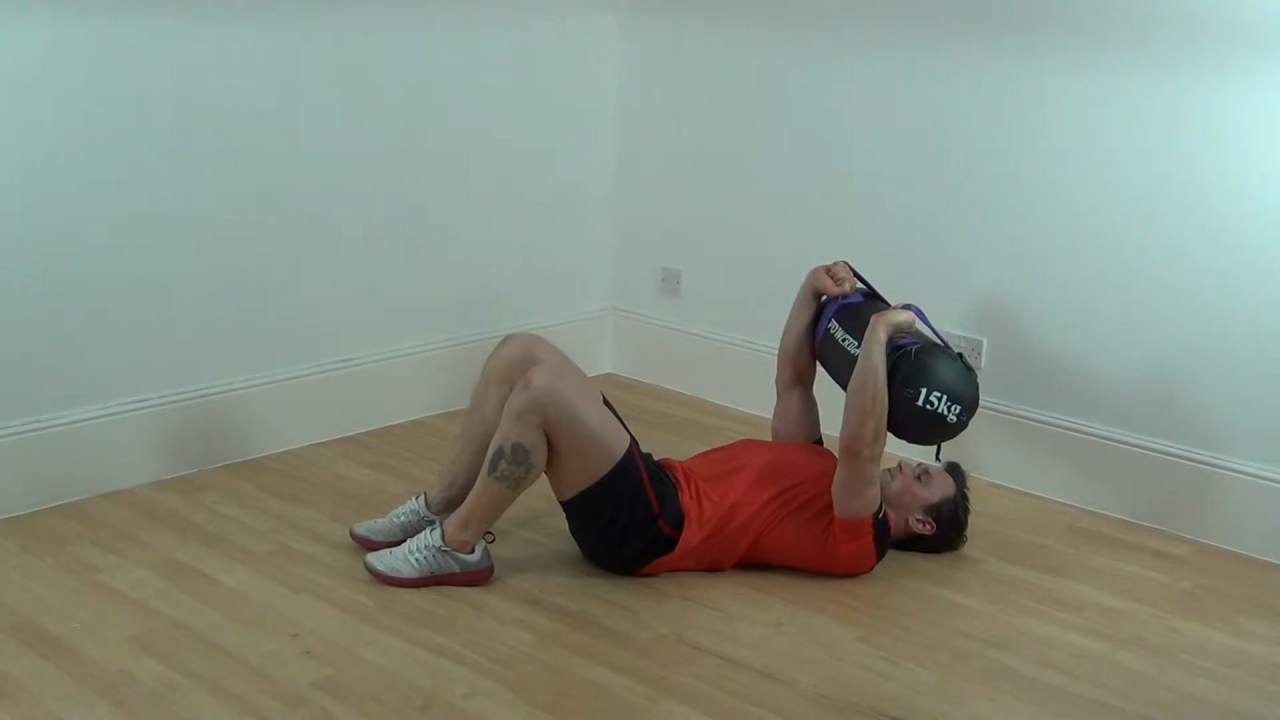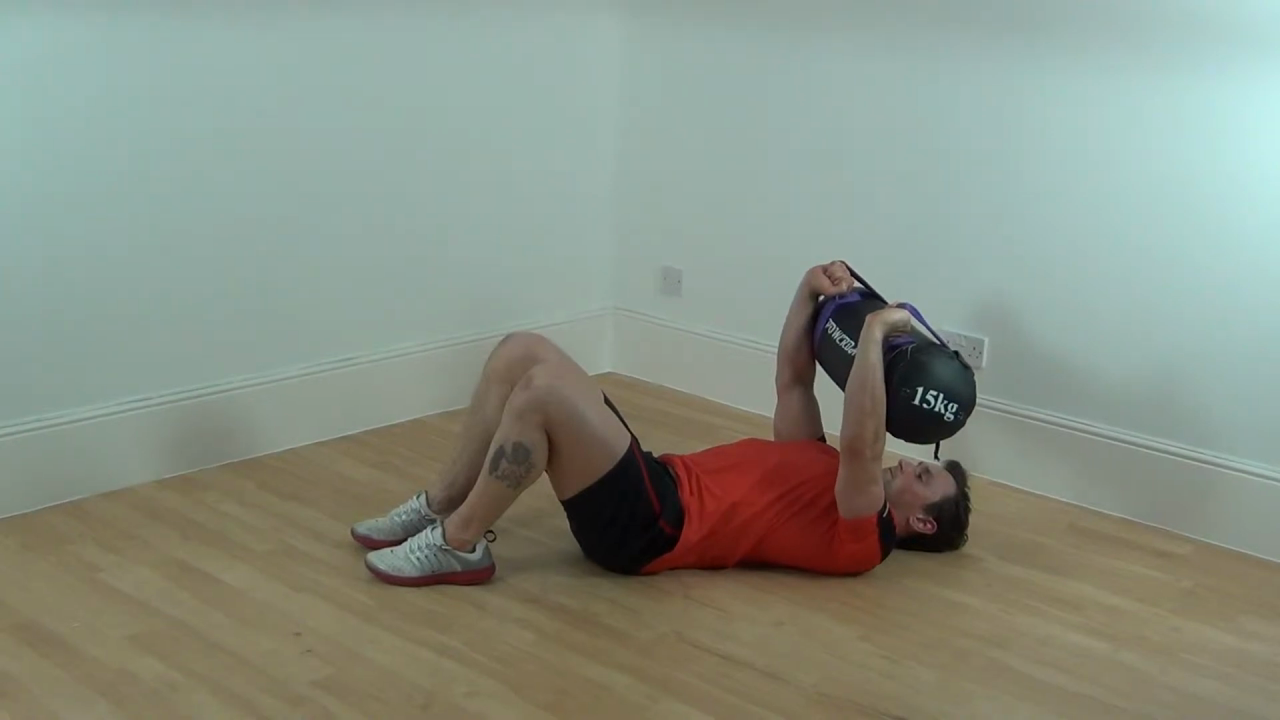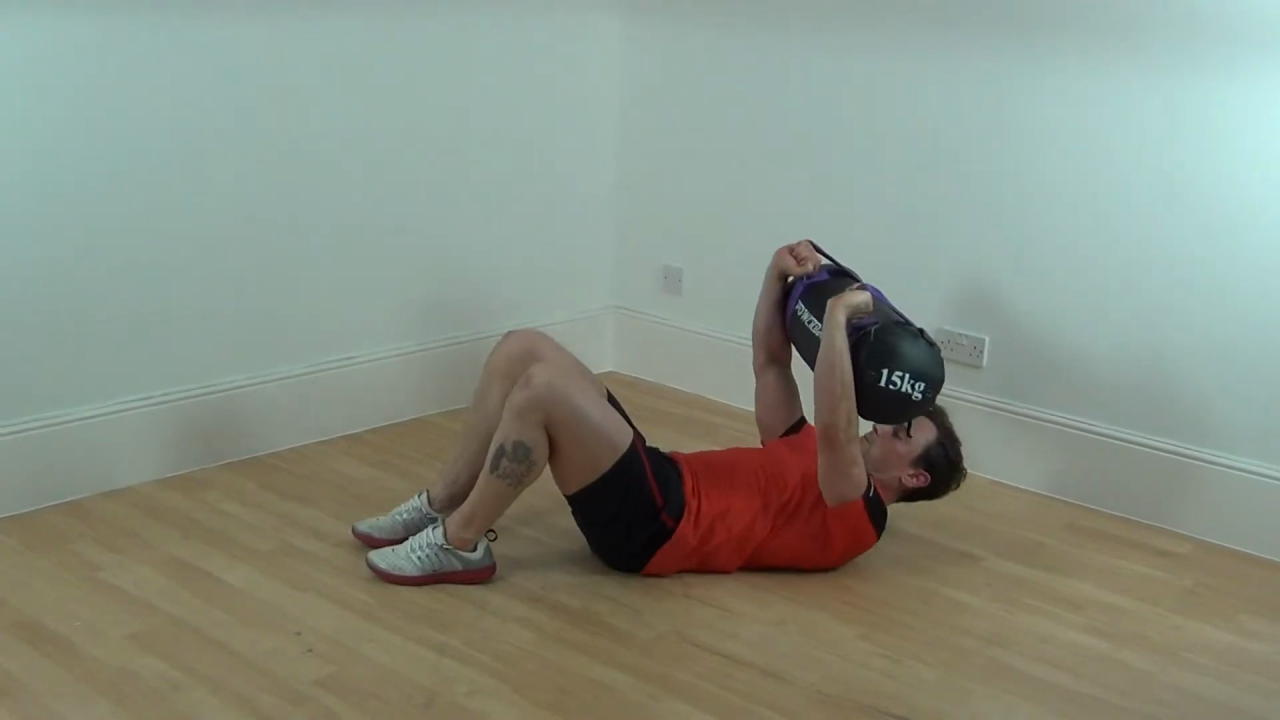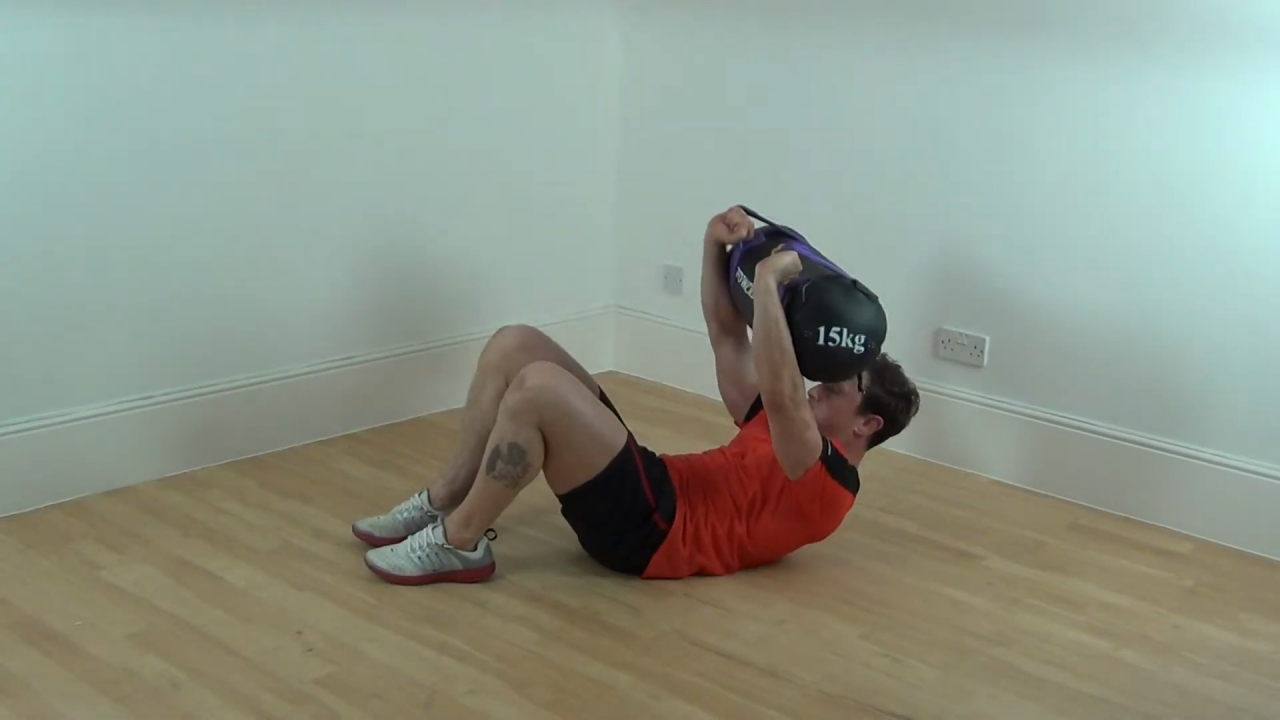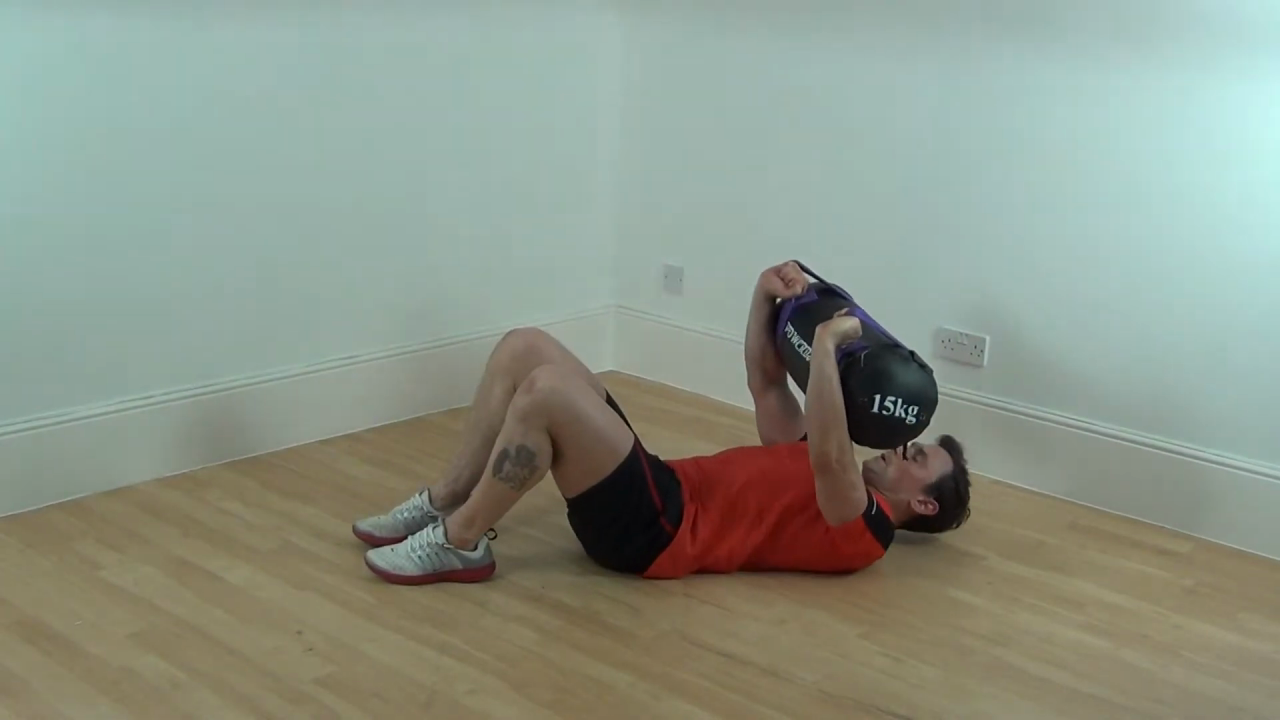
dt=1s
person 1, frame 1
left shoulder: (855, 539)
right shoulder: (823, 477)
left elbow: (860, 445)
right elbow: (792, 381)
left wrist: (878, 334)
right wrist: (813, 290)
left hip: (648, 527)
right hip: (652, 486)
left knee: (541, 389)
right knee: (520, 352)
left ankle: (457, 545)
right ankle: (439, 507)
person 1, frame 2
left shoulder: (858, 538)
right shoulder: (824, 471)
left elbow: (861, 444)
right elbow: (792, 381)
left wrist: (874, 334)
right wrist: (810, 290)
left hip: (648, 526)
right hip: (652, 483)
left knee: (542, 389)
right knee: (521, 351)
left ankle: (458, 545)
right ankle: (439, 506)
person 1, frame 3
left shoulder: (854, 520)
right shoulder: (810, 457)
left elbow: (836, 428)
right elbow: (770, 364)
left wrist: (838, 316)
right wrist: (778, 273)
left hip: (651, 525)
right hip: (654, 482)
left knee: (541, 387)
right knee: (522, 348)
left ankle: (460, 544)
right ankle: (441, 504)
person 1, frame 4
left shoulder: (827, 483)
right shoulder: (780, 430)
left elbow: (779, 391)
right elbow: (726, 336)
left wrist: (768, 280)
right wrist: (714, 245)
left hip: (647, 530)
right hip: (644, 490)
left knee: (536, 386)
right knee: (513, 344)
left ankle: (458, 544)
right ankle: (441, 503)
person 1, frame 5
left shoulder: (860, 530)
right shoulder: (838, 486)
left elbow: (829, 454)
right elbow: (765, 382)
left wrist: (826, 341)
right wrist: (766, 293)
left hip: (652, 529)
right hip: (656, 488)
left knee: (545, 388)
right knee: (522, 347)
left ankle: (460, 543)
right ankle: (442, 502)
